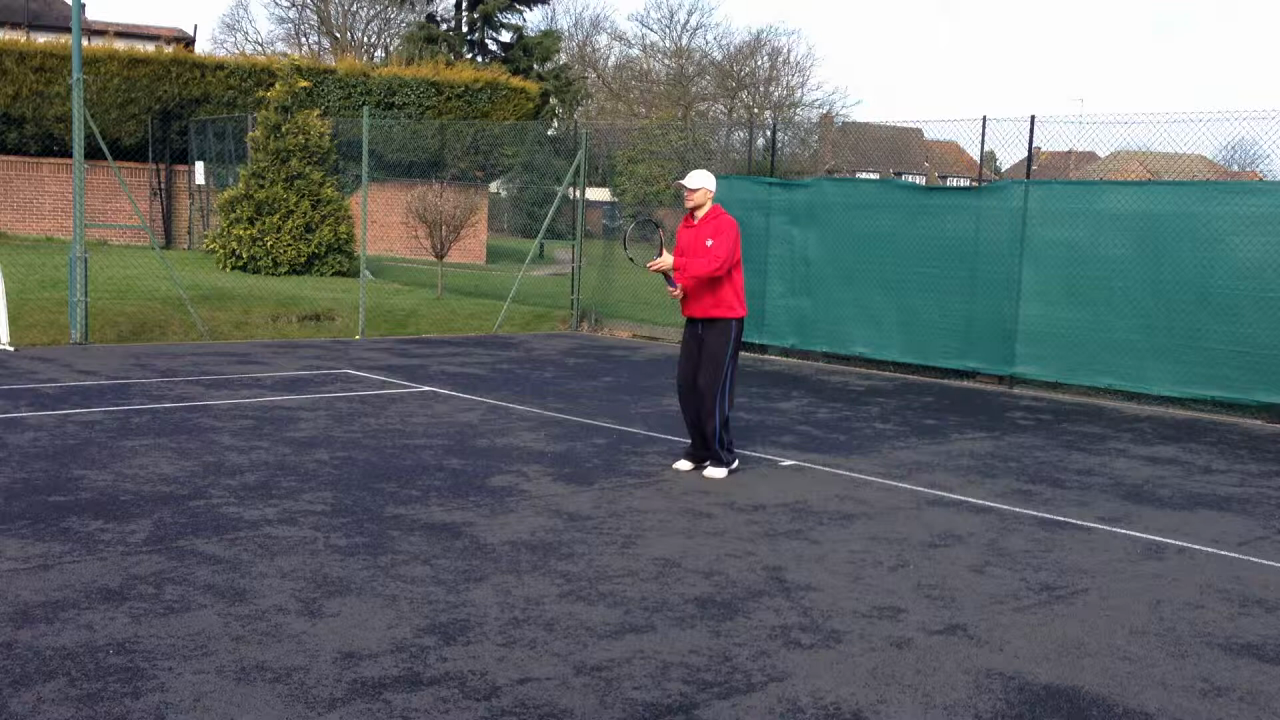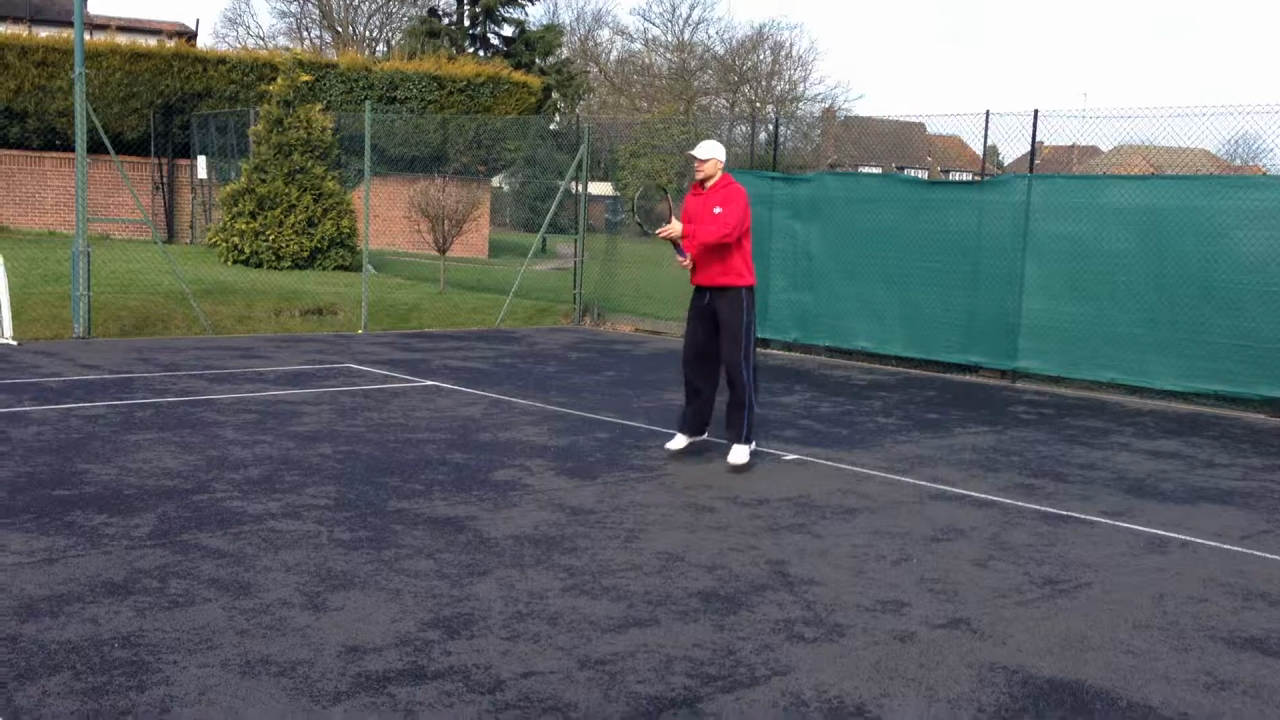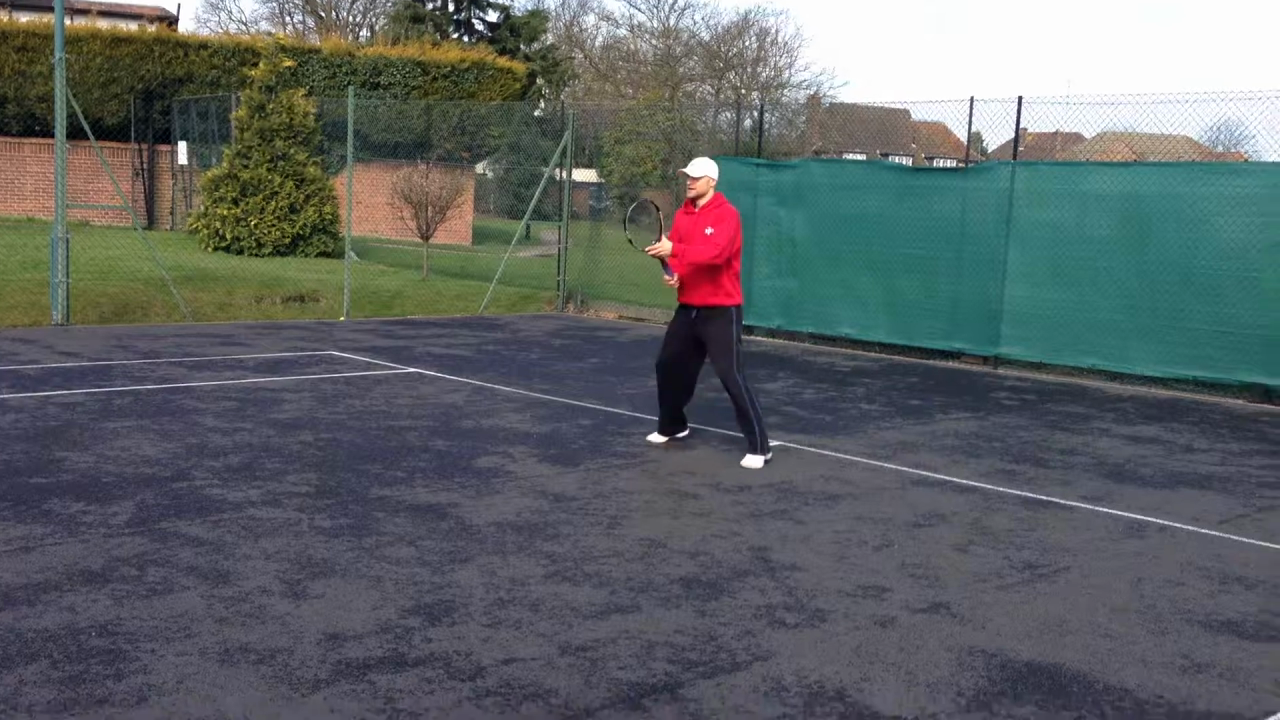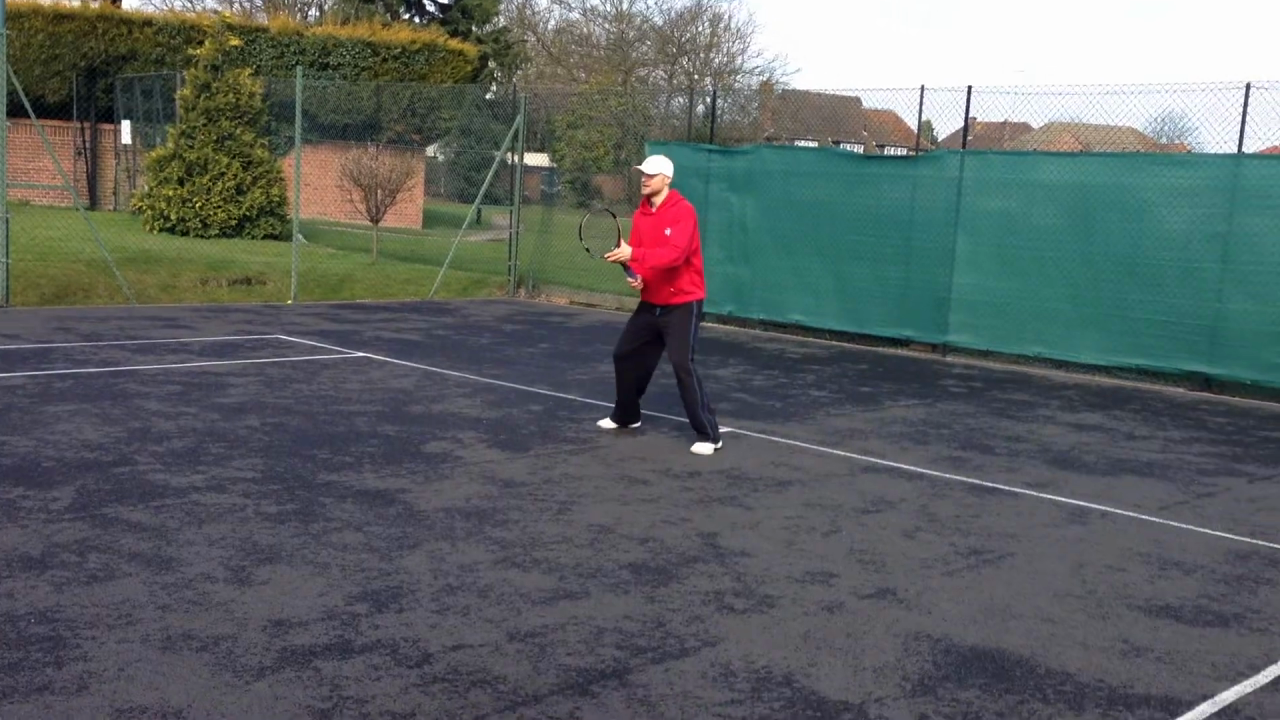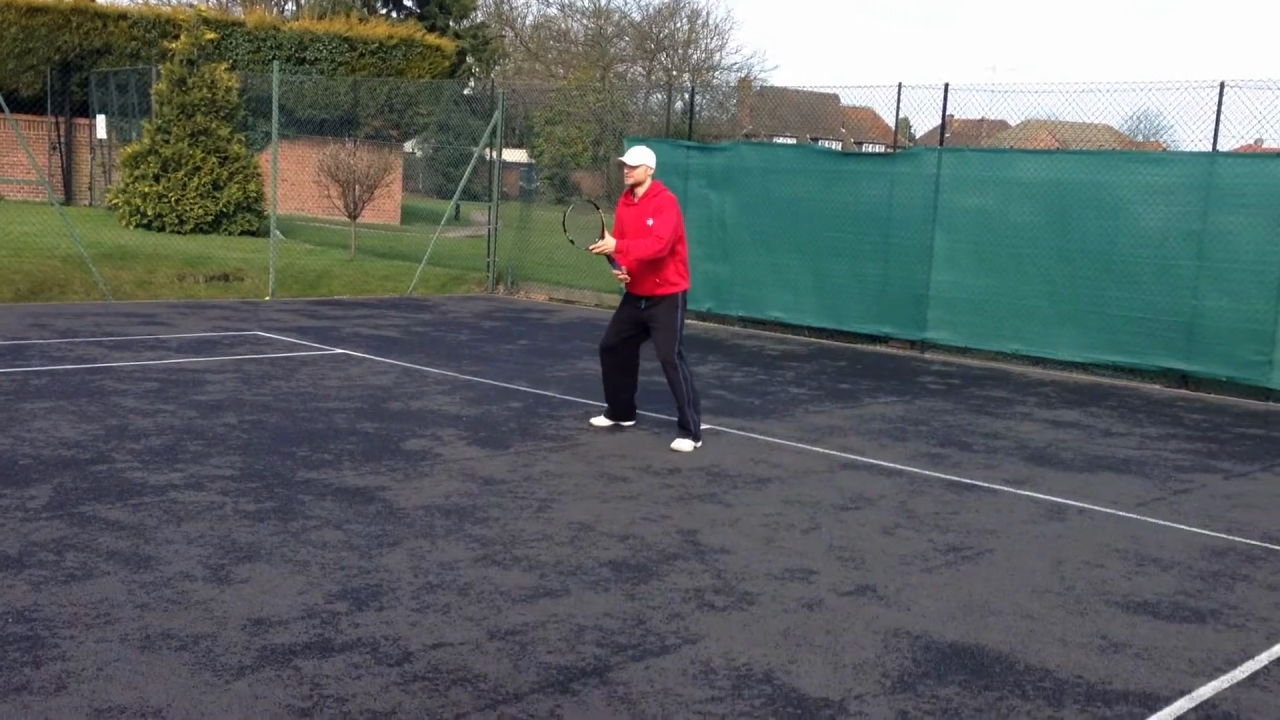
dt=0.2s
person 1, frame 1
left shoulder: (725, 225)
right shoulder: (684, 228)
left elbow: (716, 265)
right elbow: (680, 267)
left wrist: (675, 262)
right wrist: (678, 287)
left hip: (724, 318)
right hip: (695, 319)
left knee: (714, 387)
right knee: (687, 385)
left ankle: (722, 458)
right ankle: (700, 451)
person 1, frame 2
left shoulder: (735, 194)
right shoulder: (692, 197)
left elbow: (725, 232)
right elbow: (687, 237)
left wrist: (684, 230)
right wrist: (686, 257)
left hip: (735, 290)
right hip: (702, 290)
left knee: (736, 361)
right knee: (695, 358)
left ankle: (742, 438)
right ankle: (692, 426)
person 1, frame 3
left shoulder: (726, 214)
right shoulder: (683, 214)
left elbow: (716, 252)
right elbow: (675, 253)
left wrist: (673, 248)
right wrist: (673, 275)
left hip: (722, 308)
right hip: (689, 308)
left knee: (730, 373)
right knee: (668, 364)
left ankle: (758, 445)
right ankle: (672, 426)
person 1, frame 4
left shoulder: (683, 211)
right shoulder: (641, 212)
left elbow: (675, 254)
right elbow: (636, 251)
left wrist: (634, 254)
right wrist: (636, 276)
left hip: (682, 304)
right hip: (650, 303)
left knee: (683, 365)
right knee: (625, 355)
left ankle: (708, 434)
right ankle: (626, 414)
person 1, frame 5
left shoulder: (666, 202)
right shoulder: (624, 203)
left elbow: (659, 245)
right elbow: (618, 243)
left wrist: (618, 247)
right wrist: (621, 268)
left hip: (667, 295)
right hip: (635, 295)
left knee: (671, 358)
right knee: (612, 348)
left ankle: (690, 431)
right ankle: (620, 412)
